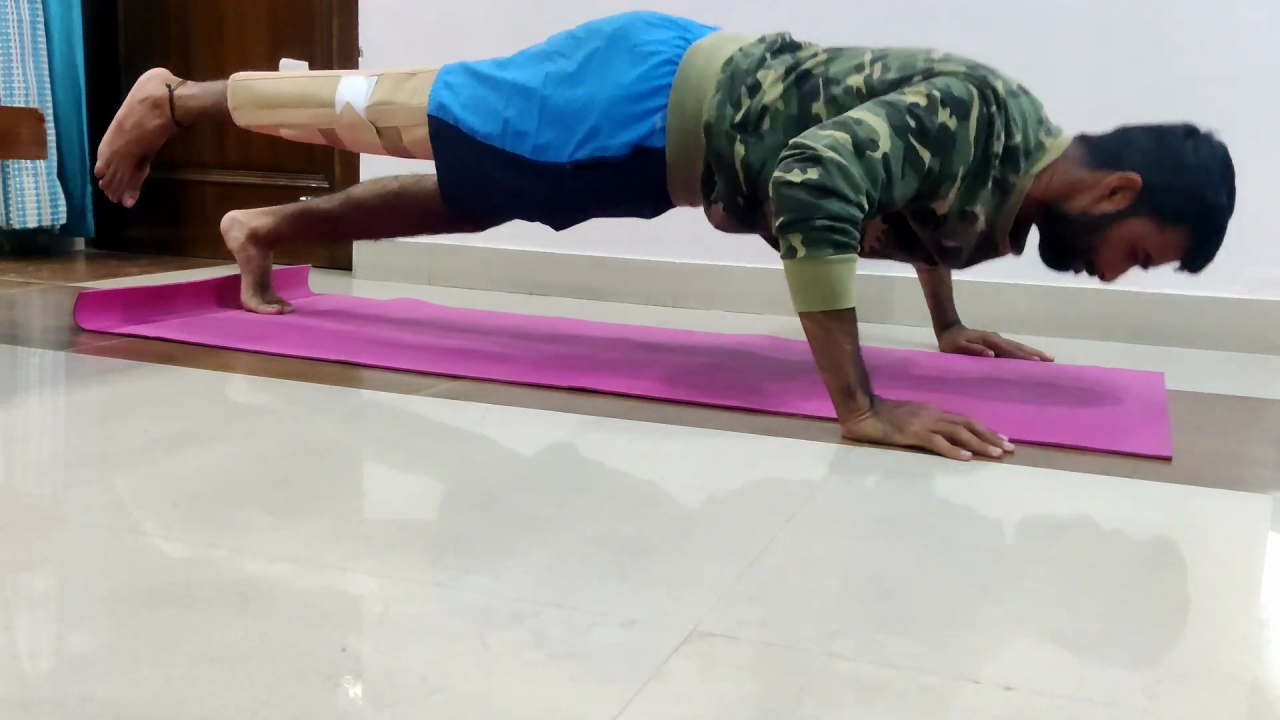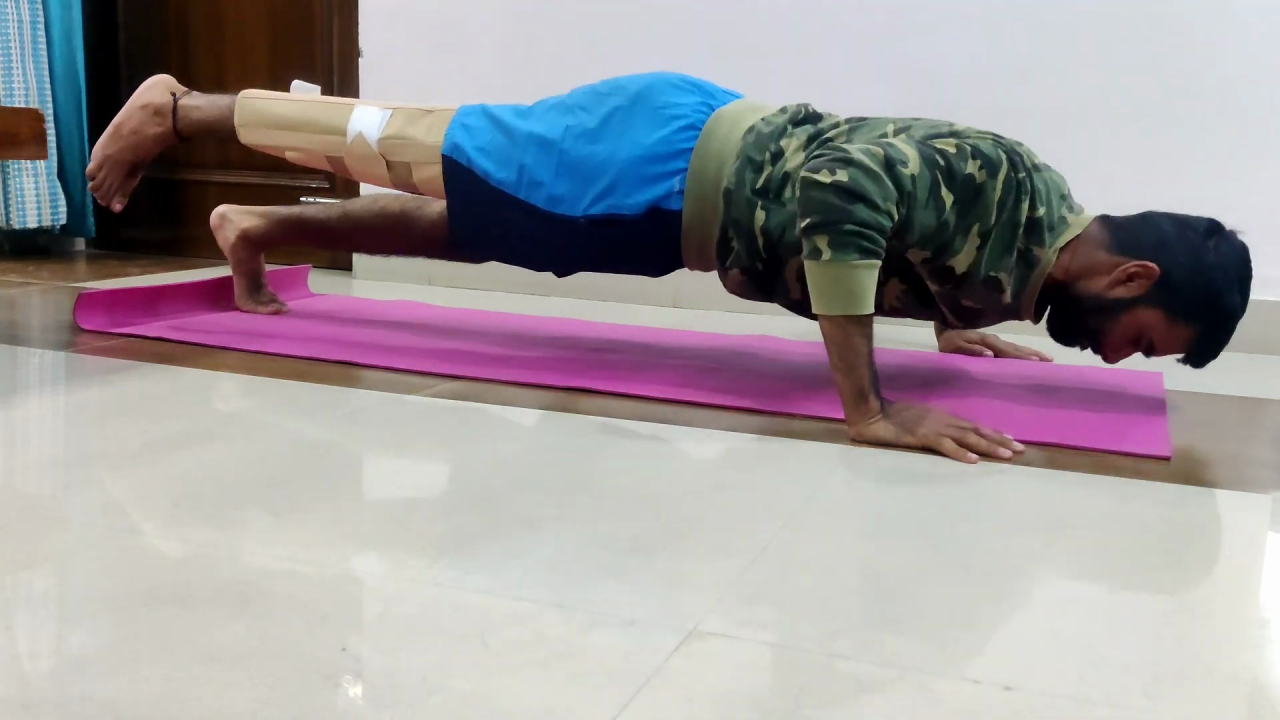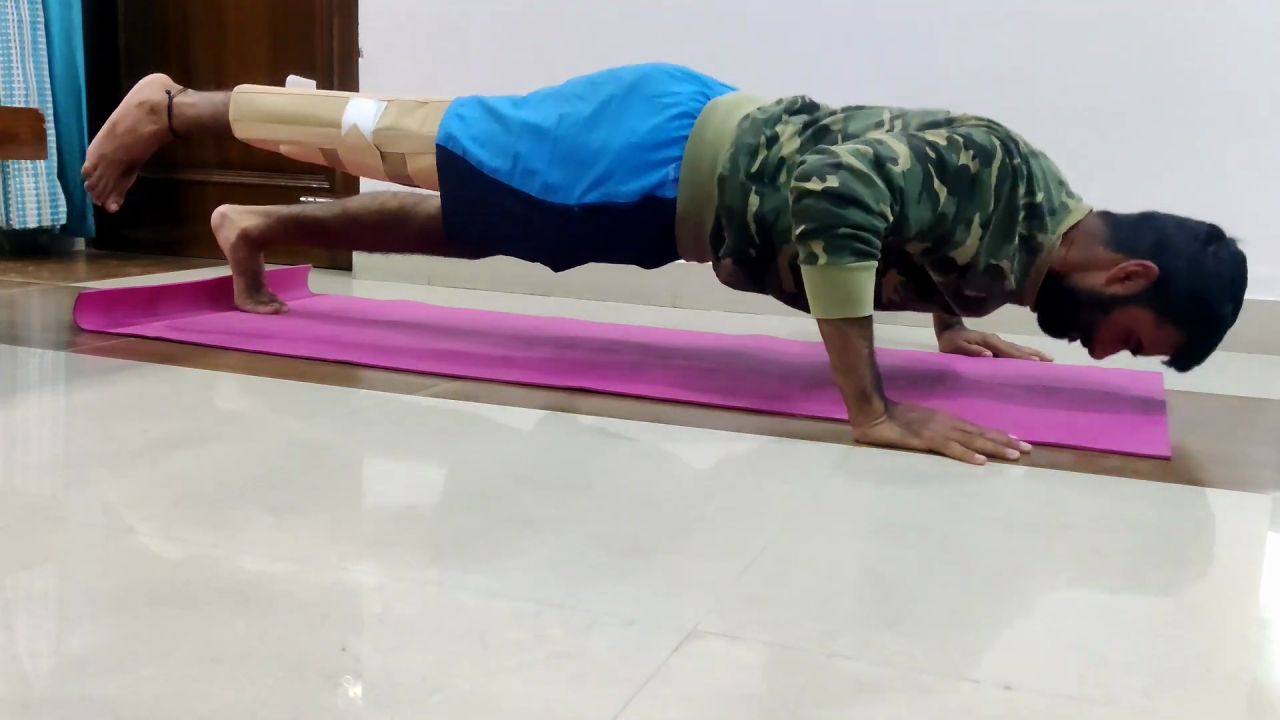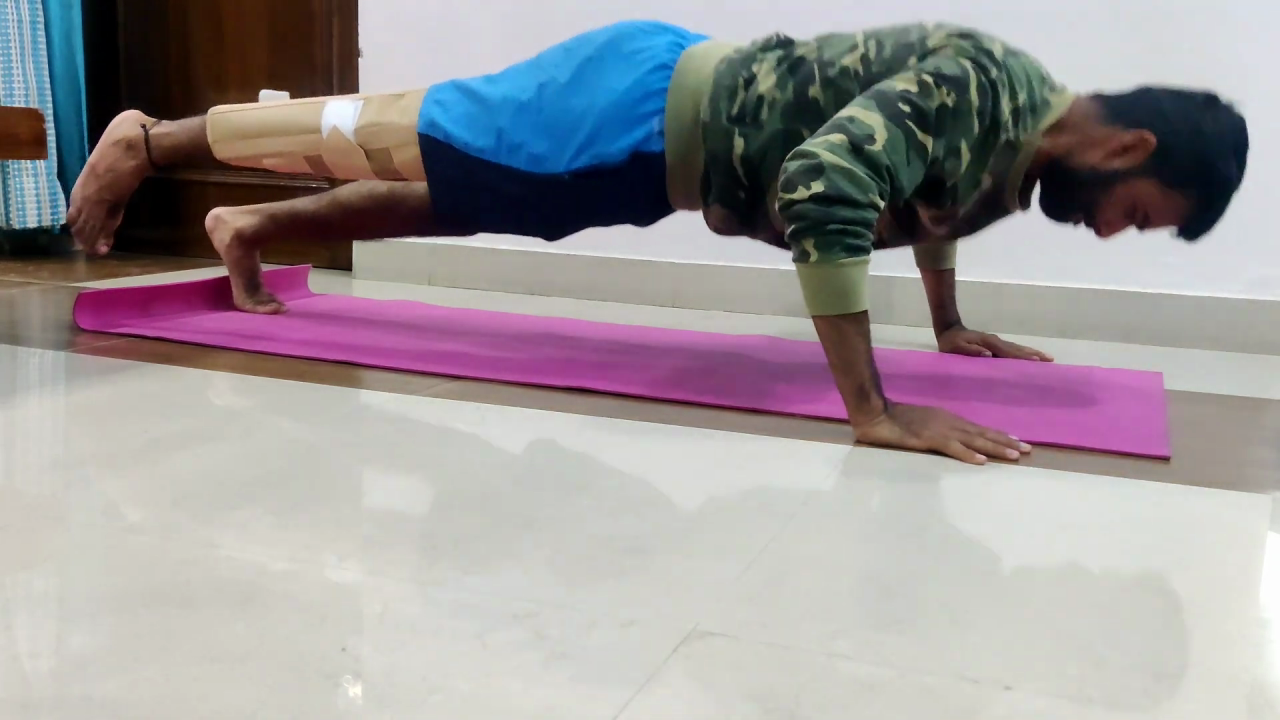
dt=1s
person 1, frame 1
left shoulder: (1010, 183)
right shoulder: (971, 117)
right elbow: (817, 183)
left wrist: (949, 324)
right wrist: (859, 406)
left hip: (673, 129)
right hip: (651, 100)
left knee: (462, 198)
right knee: (393, 115)
left ankle: (265, 229)
right ankle: (173, 95)
person 1, frame 2
left shoulder: (1027, 255)
right shoulder: (1002, 188)
right elbow: (842, 182)
left wrist: (951, 323)
right wrist: (869, 409)
left hip: (697, 166)
right hip: (667, 163)
left knee: (452, 222)
right knee: (401, 153)
left ankle: (259, 226)
right ankle: (174, 107)
person 1, frame 3
left shoulder: (1033, 231)
right shoulder: (999, 182)
right elbow: (836, 187)
left wrist: (950, 318)
right wrist: (873, 412)
left hip: (686, 168)
right hip: (661, 154)
left knee: (456, 218)
right knee: (397, 141)
left ankle: (261, 228)
right ankle: (172, 106)
person 1, frame 4
left shoulder: (1030, 125)
right shoulder: (978, 96)
left elbow: (922, 172)
right elbow: (825, 186)
left wrist: (949, 323)
right wrist: (872, 410)
left hip: (671, 134)
right hip: (643, 109)
left knee: (441, 197)
right knee: (385, 141)
left ankle: (252, 224)
right ankle: (147, 138)
